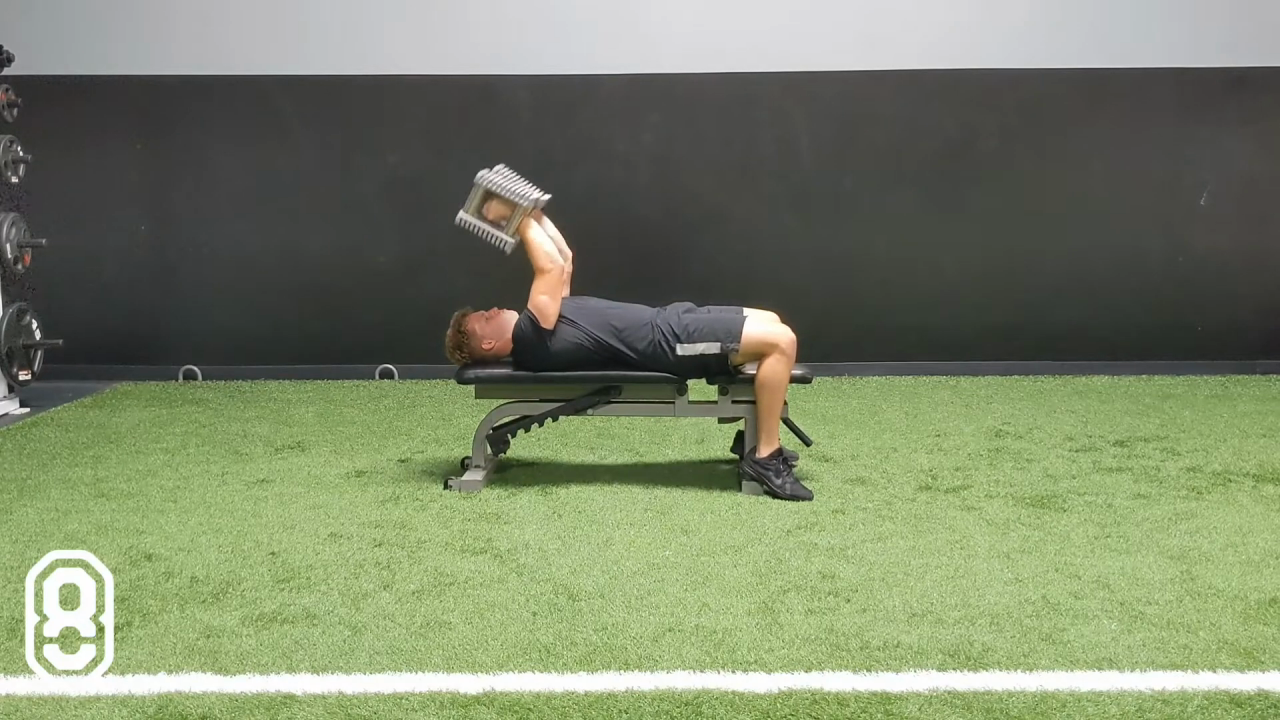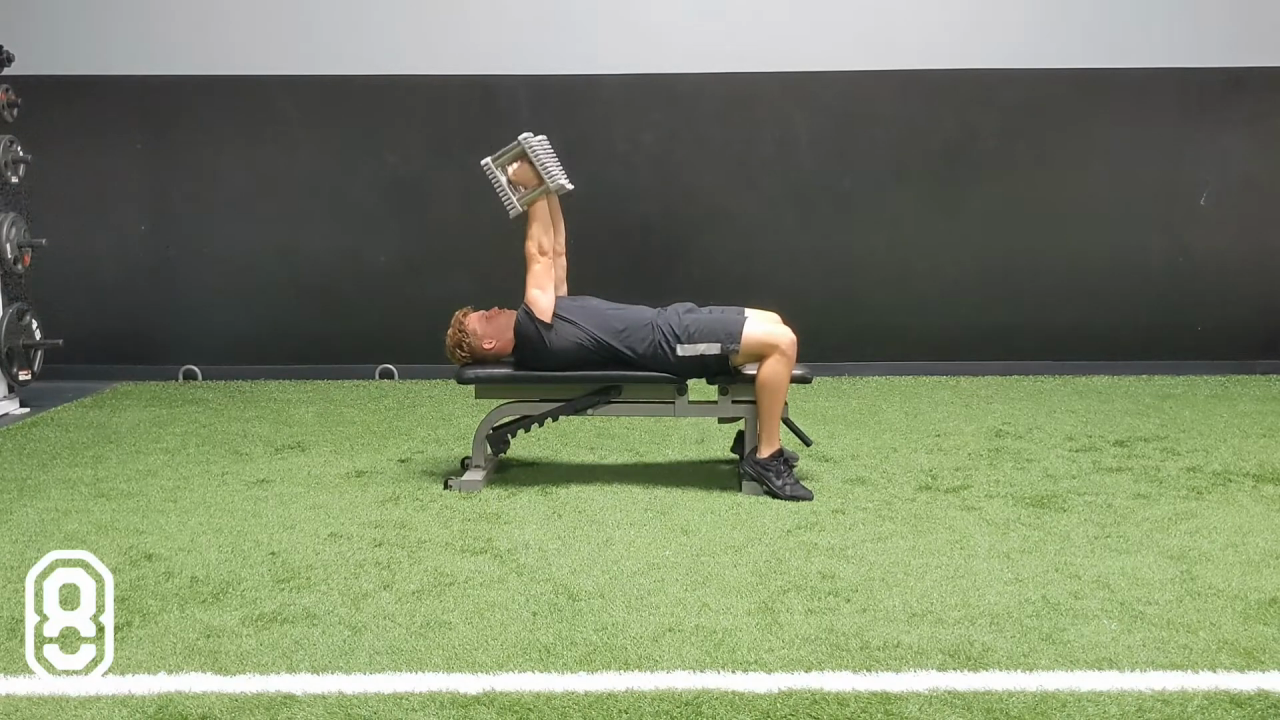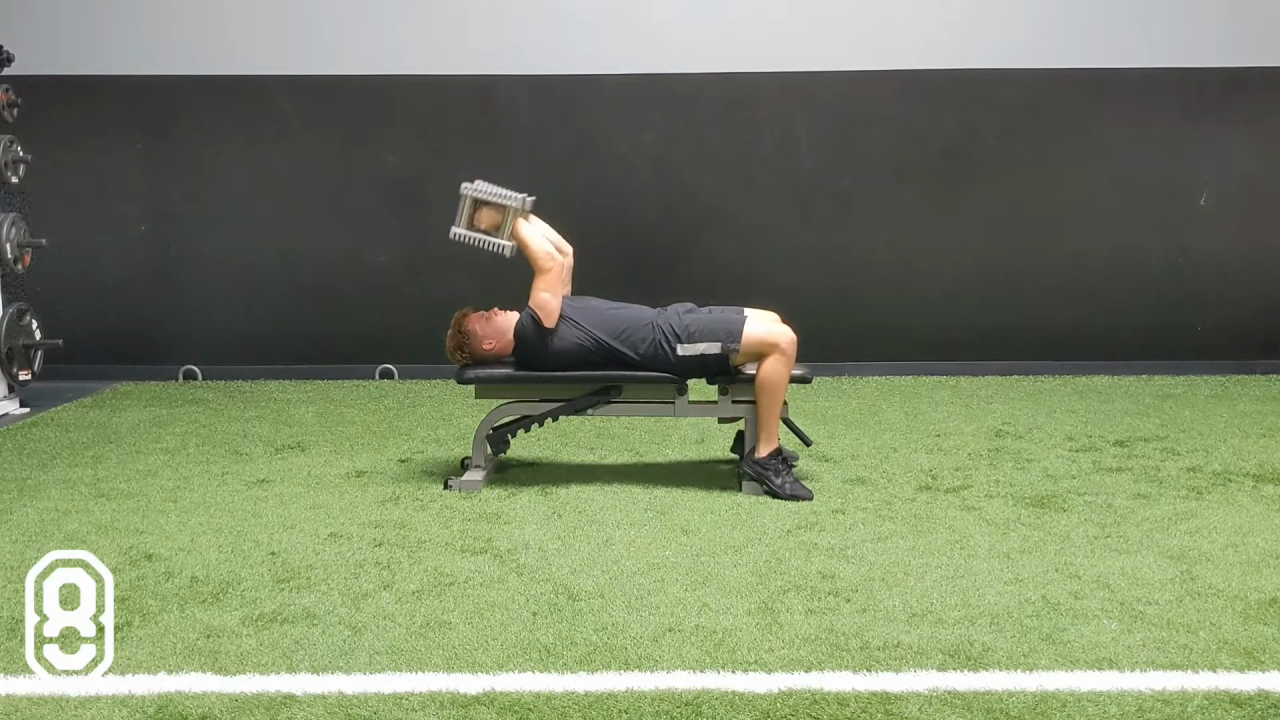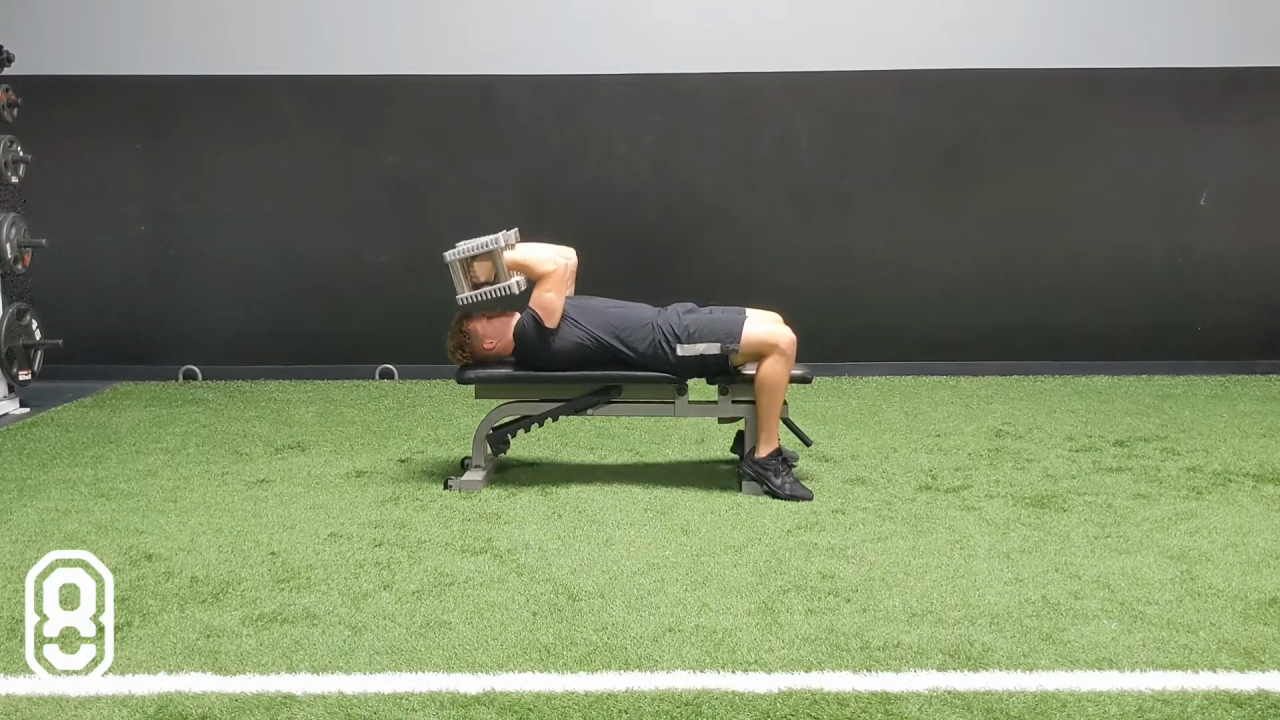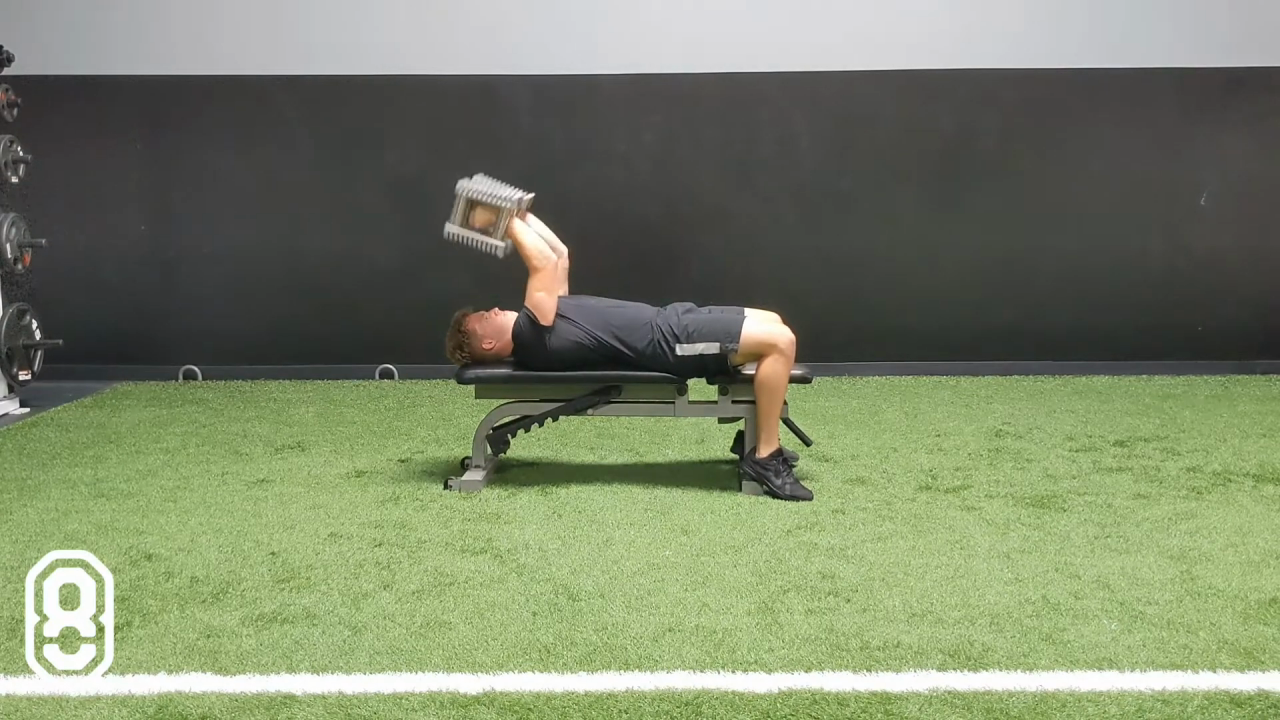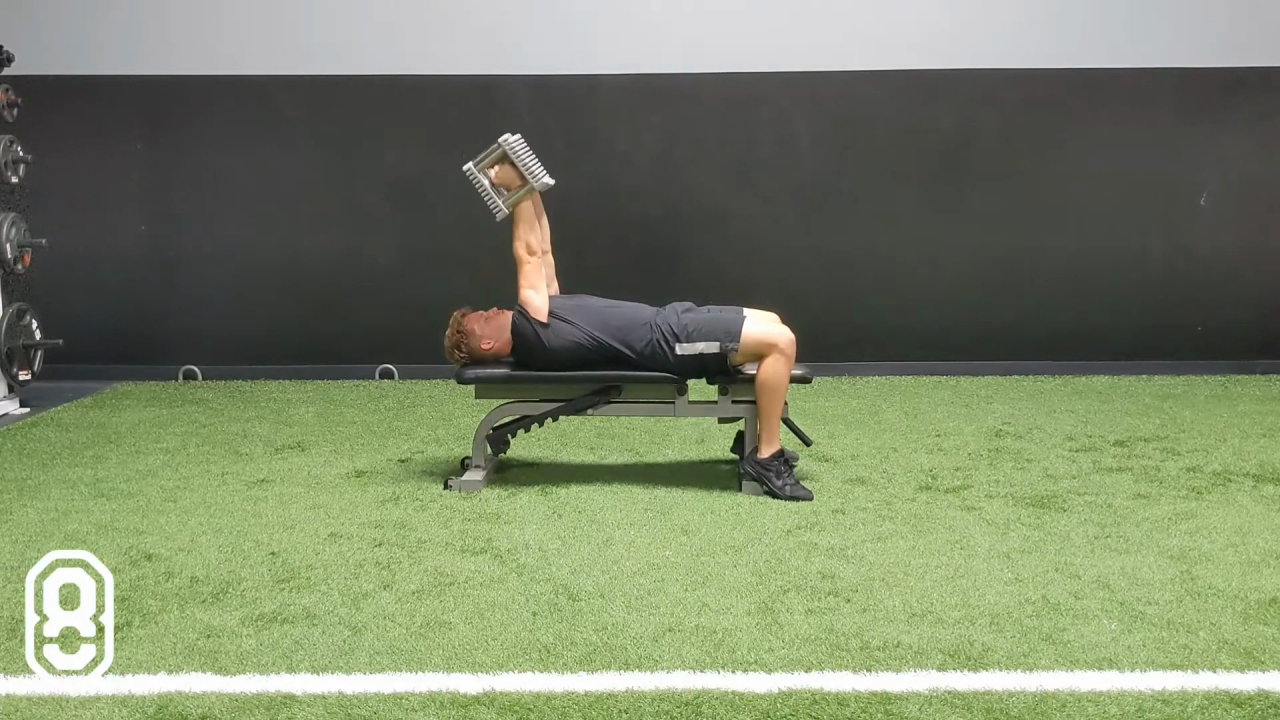
dt=0.5s
person 1, frame 1
left shoulder: (533, 328)
right shoulder: (530, 340)
left elbow: (563, 261)
right elbow: (551, 266)
left wrist: (527, 210)
right wrist: (517, 216)
left hip: (664, 321)
right hip: (666, 342)
left knee: (770, 323)
right knee: (780, 341)
left ankle: (761, 437)
right ankle: (765, 458)
person 1, frame 2
left shoulder: (541, 319)
right shoulder: (533, 338)
left elbow: (556, 255)
right elbow: (540, 256)
left wrist: (545, 190)
right wrist: (534, 186)
left hip: (667, 324)
right hip: (668, 343)
left knee: (773, 326)
right knee: (781, 343)
left ankle: (762, 438)
right ankle: (766, 459)
person 1, frame 3
left shoulder: (537, 325)
right shoulder: (533, 339)
left elbow: (563, 255)
right elbow: (551, 264)
left wrist: (518, 215)
right wrist: (507, 221)
left hip: (665, 321)
right hip: (667, 342)
left knee: (771, 324)
right knee: (780, 341)
left ankle: (762, 436)
right ankle: (764, 457)
person 1, frame 4
left shoulder: (533, 328)
right shoulder: (532, 340)
left elbow: (568, 260)
right elbow: (557, 266)
left wrist: (504, 255)
right wrist: (500, 259)
left hip: (667, 323)
right hip: (667, 341)
left knee: (774, 327)
right knee: (781, 342)
left ankle: (762, 442)
right ankle: (765, 458)
person 1, frame 5
left shoulder: (536, 324)
right shoulder: (531, 338)
left elbow: (558, 255)
right elbow: (546, 262)
left wrist: (515, 214)
right wrist: (503, 218)
left hip: (665, 322)
right hip: (668, 342)
left knee: (772, 324)
right knee: (780, 342)
left ankle: (762, 440)
right ankle: (765, 458)
person 1, frame 6
left shoulder: (535, 321)
right shoulder: (530, 338)
left elbow: (542, 253)
right elbow: (530, 256)
left wrist: (528, 190)
right wrist: (517, 188)
left hip: (665, 323)
right hip: (667, 343)
left knee: (772, 325)
right knee: (780, 341)
left ankle: (764, 439)
right ankle: (766, 458)
